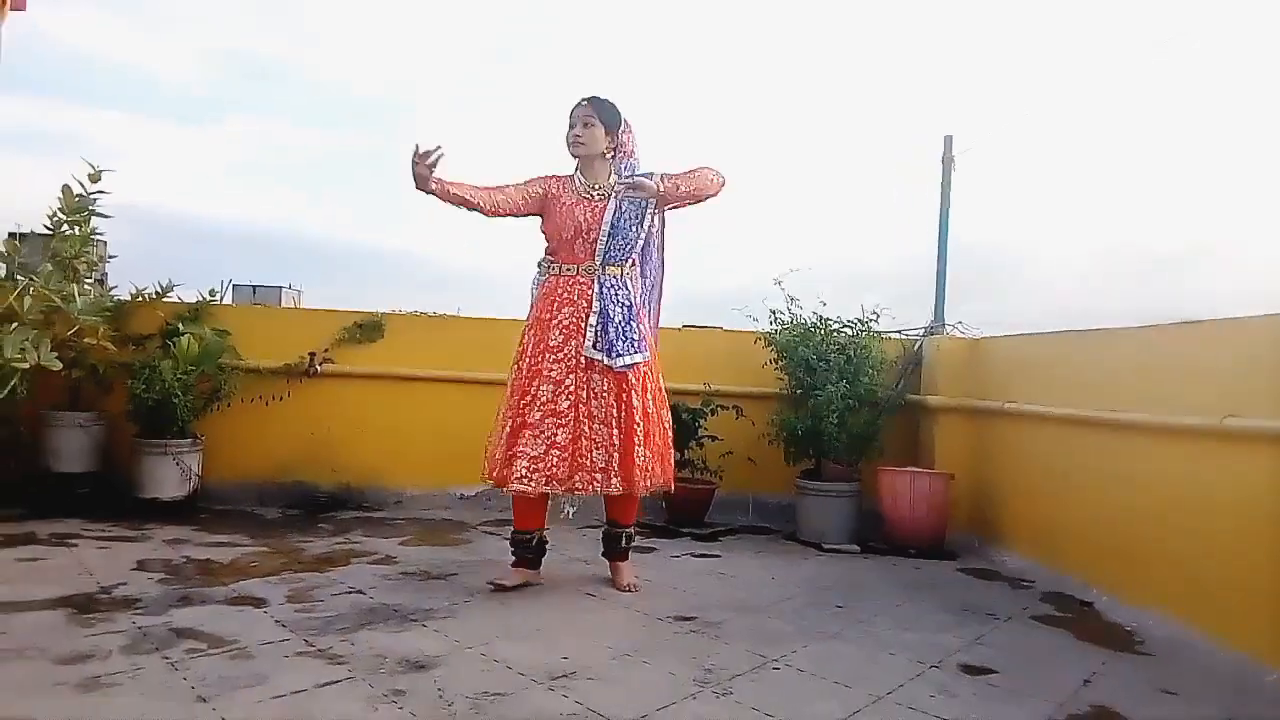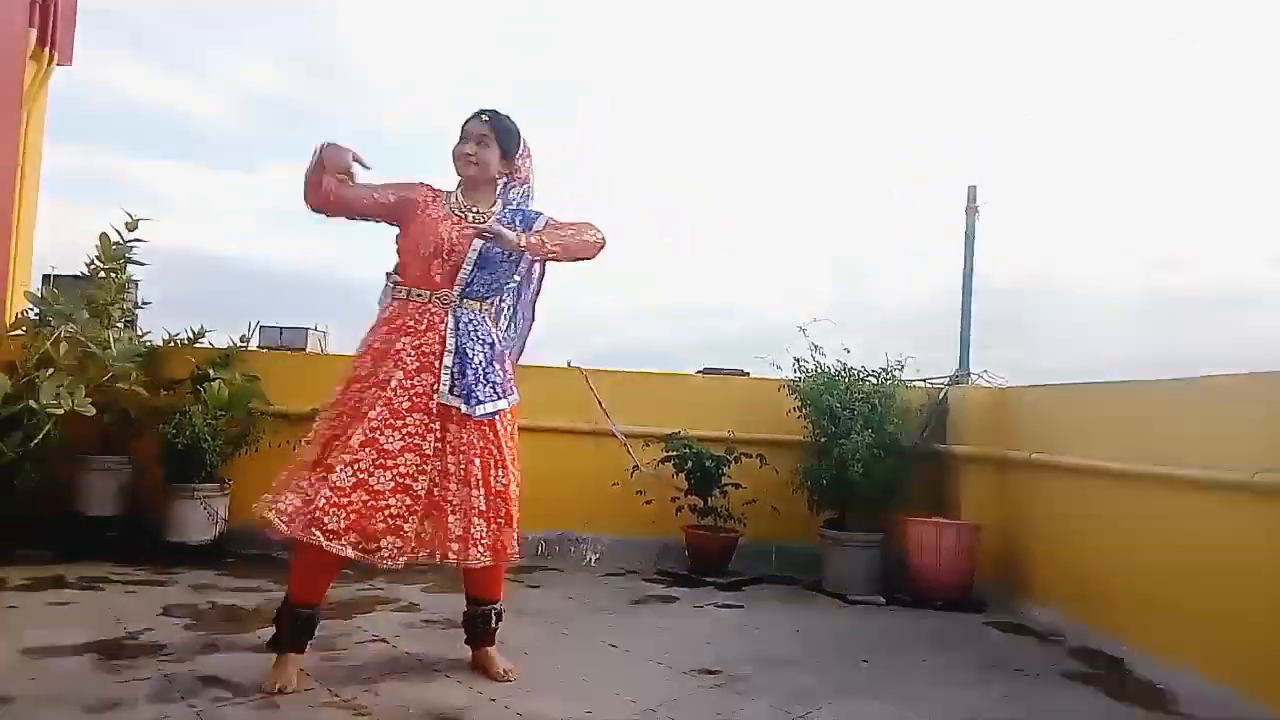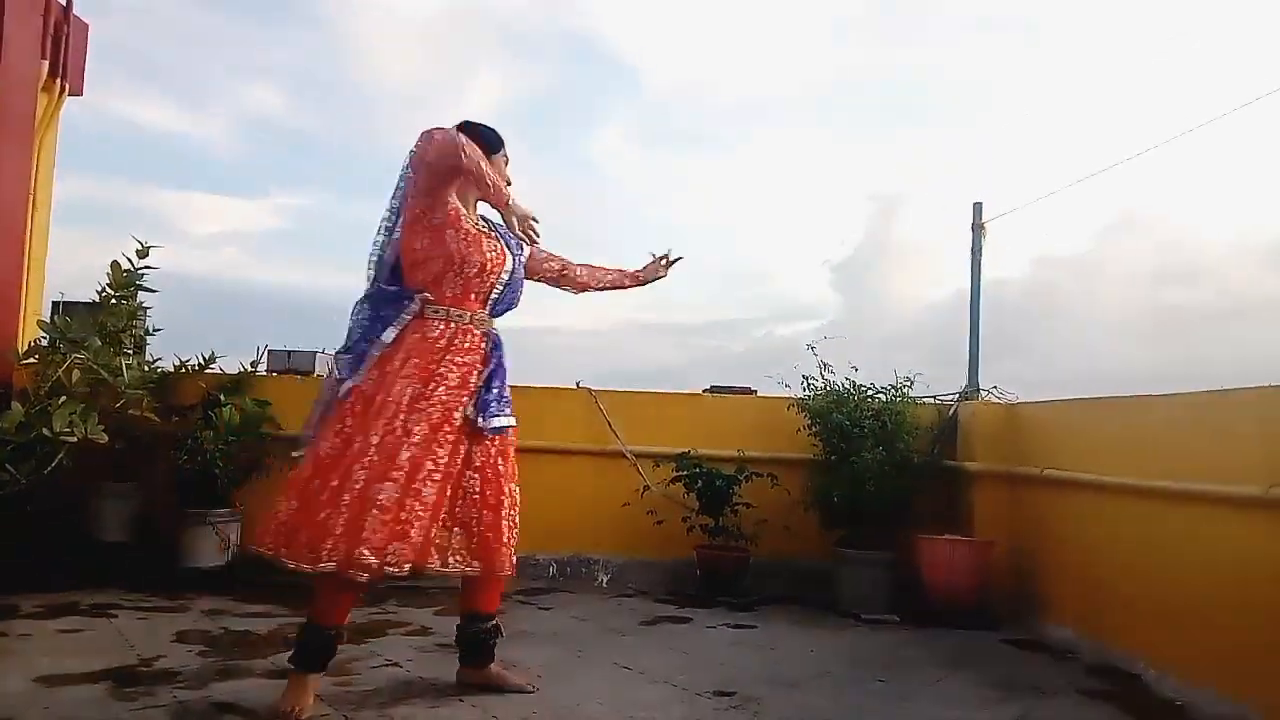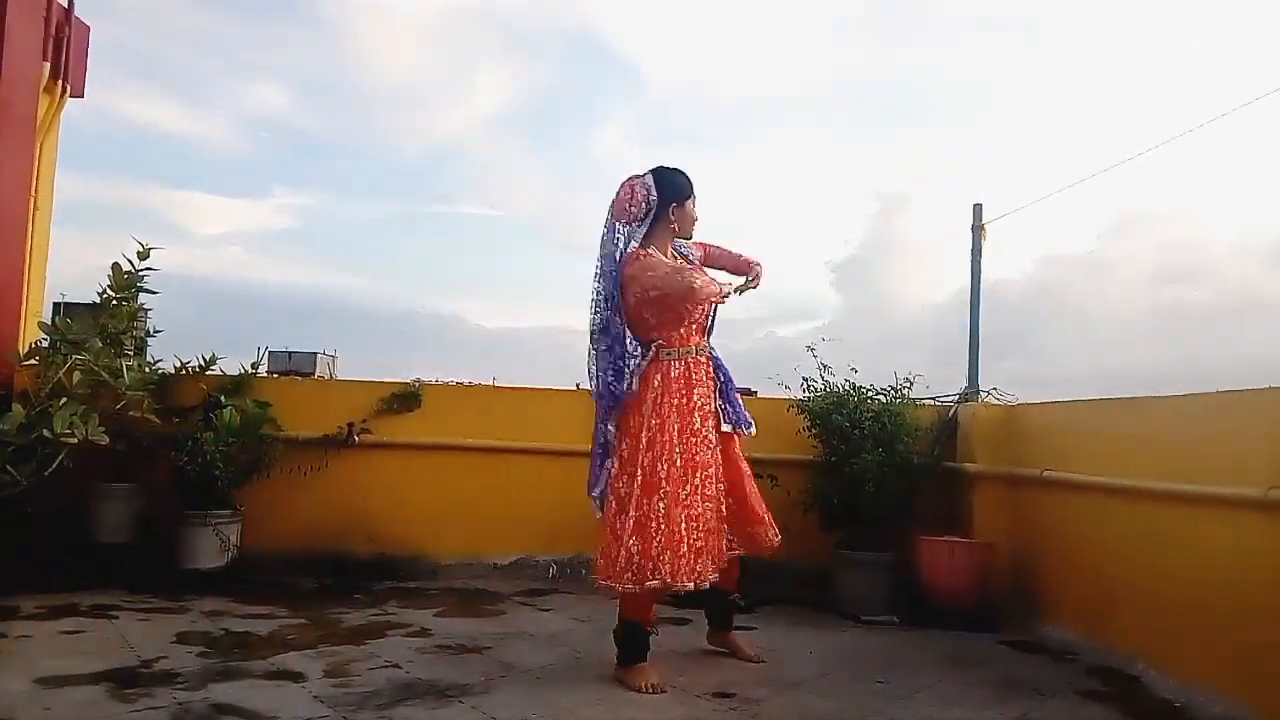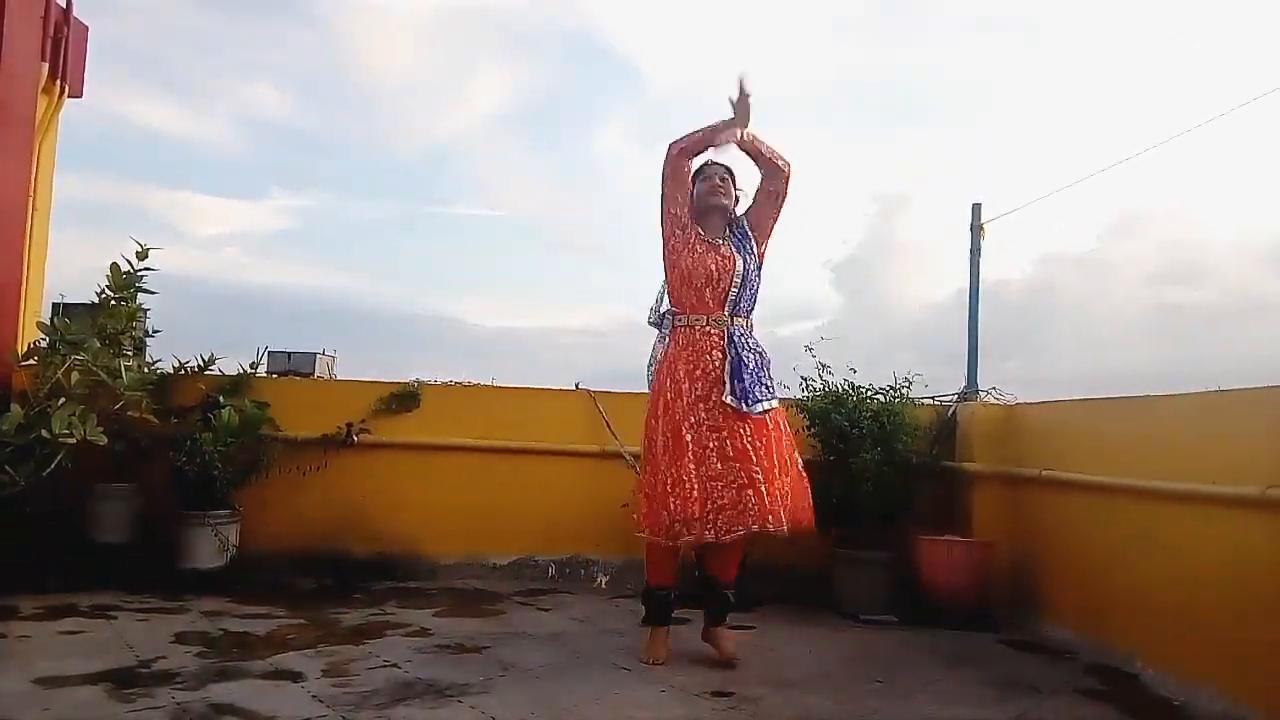
dt=1s
person 1, frame 1
left shoulder: (643, 189)
right shoulder: (552, 189)
left elbow: (712, 179)
right elbow: (487, 200)
left wrist: (659, 188)
right wrist: (431, 182)
left hip: (618, 325)
right hip: (557, 323)
left knee: (622, 438)
right knee: (538, 436)
left ankle: (619, 554)
right ankle: (527, 557)
person 1, frame 2
left shoulder: (525, 227)
right shoulder: (419, 202)
left elbow: (592, 239)
right elbow: (324, 199)
left wrist: (517, 242)
right wrist: (326, 164)
left hip: (471, 370)
right hip: (400, 356)
left knee: (484, 499)
right knee: (345, 487)
left ankle: (483, 641)
right ankle: (291, 641)
person 1, frame 3
left shoulder: (507, 240)
right shoulder: (431, 203)
left elbow: (573, 275)
right elbow: (447, 143)
left wrist: (641, 273)
right wrist: (505, 200)
left hip: (477, 377)
right hip: (418, 368)
left knee: (487, 522)
right knee: (371, 512)
left ankle: (477, 659)
right ankle: (307, 667)
person 1, frame 4
left shoulder: (678, 249)
right shoulder: (644, 266)
right elbow: (696, 286)
left wrist: (745, 265)
right wrist: (720, 283)
left hip: (708, 396)
right hip: (666, 400)
left knee: (728, 516)
right knee: (656, 524)
left ankle: (721, 627)
right ankle: (633, 656)
person 1, frame 5
left shoulder: (749, 237)
right shoulder: (679, 232)
left elbow: (781, 174)
right elbow: (675, 156)
left wrist: (748, 136)
right wrist: (728, 129)
left hip: (740, 369)
right hip: (684, 366)
left knee: (740, 491)
right knee: (676, 491)
left ankle: (717, 618)
right ankle: (658, 619)
